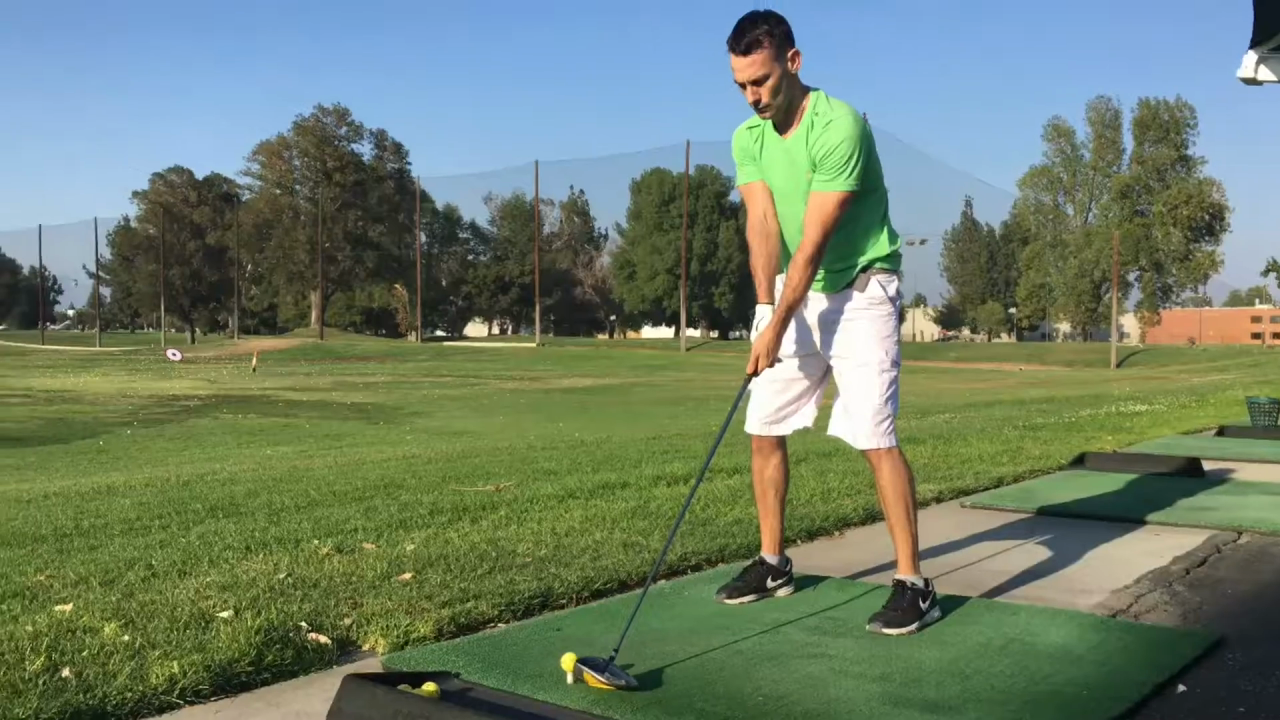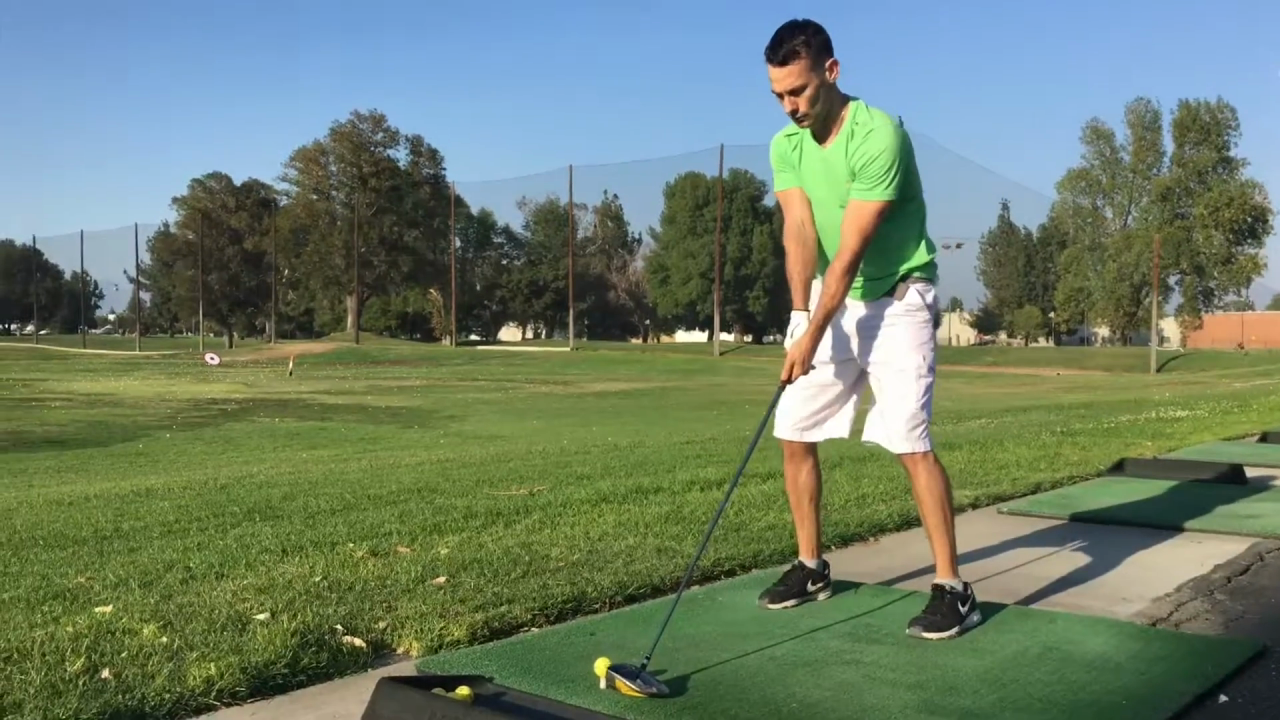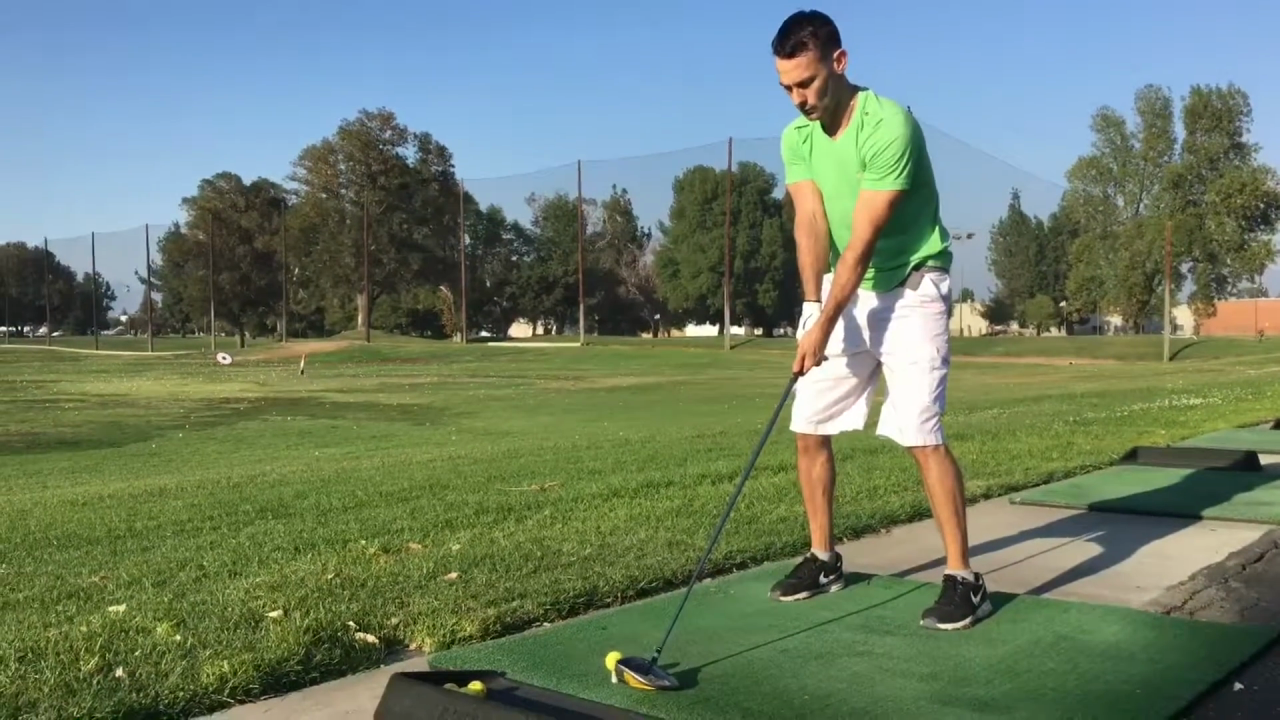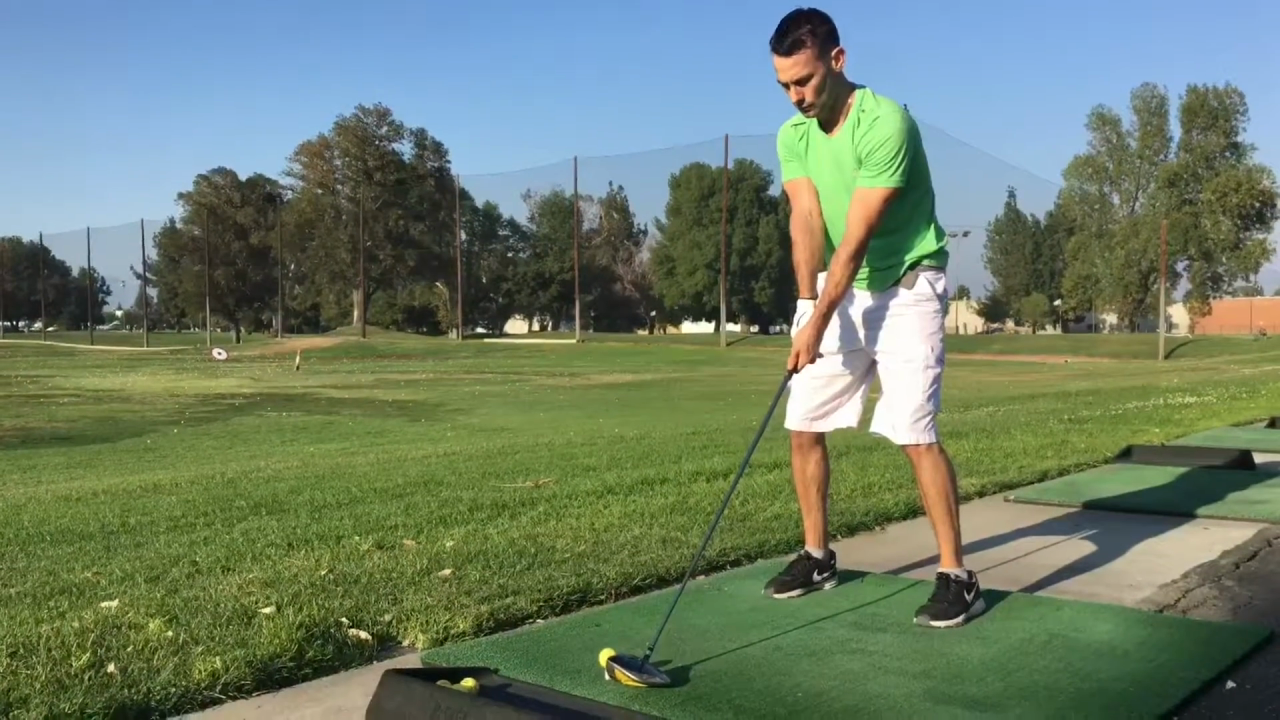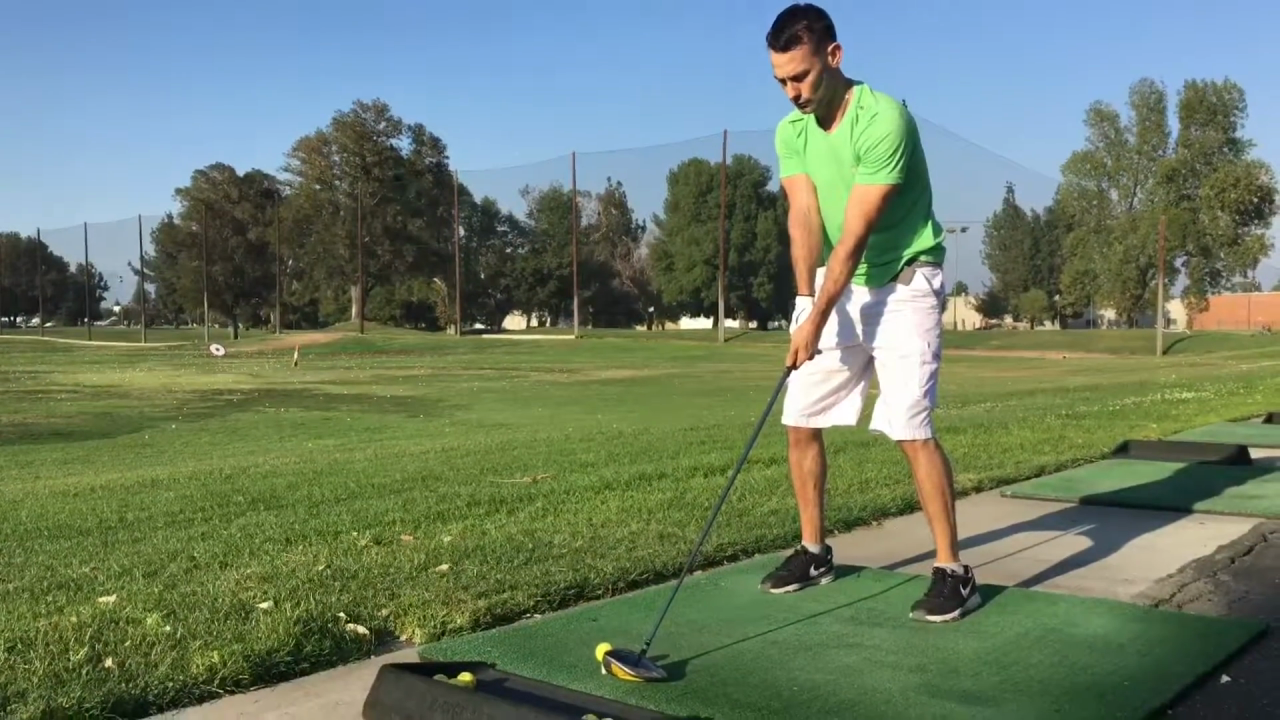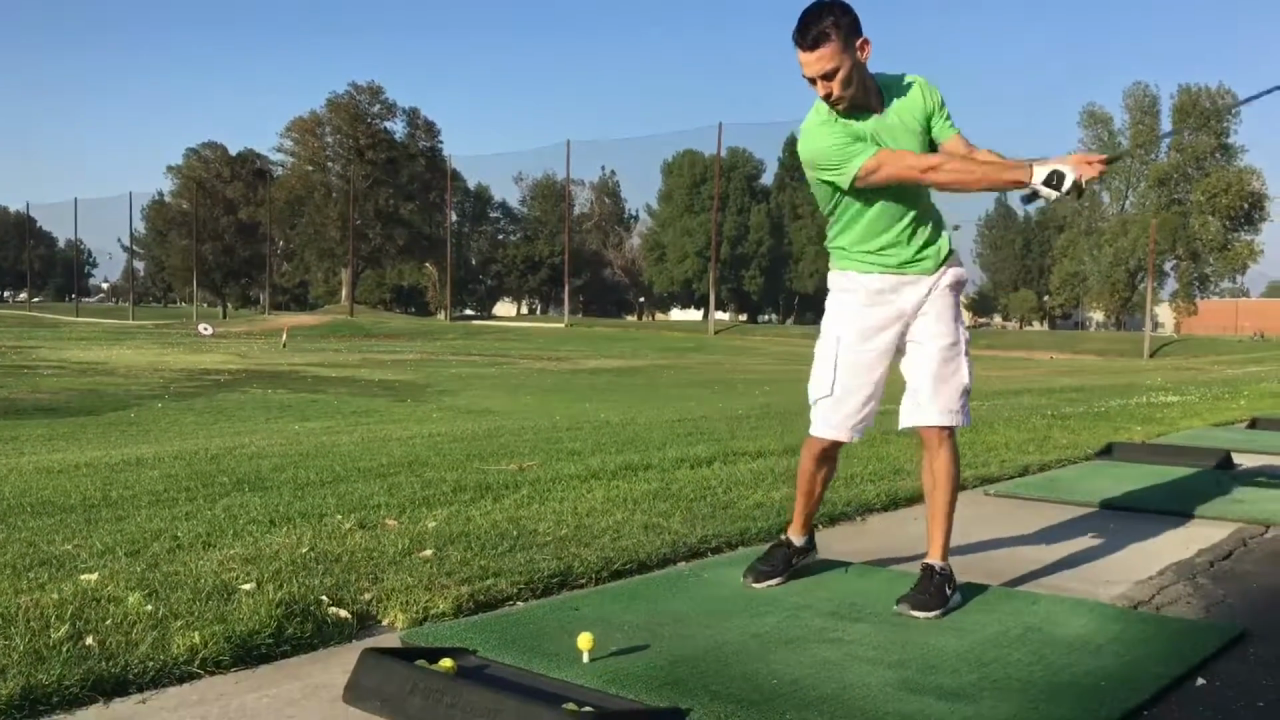
dt=0.7s
person 1, frame 1
left shoulder: (840, 126)
right shoulder: (747, 137)
left elbow: (813, 242)
right elbow: (762, 225)
left wrist: (776, 329)
right wrist: (765, 310)
left hip: (859, 292)
right hip: (795, 294)
left knee: (874, 435)
right knee: (764, 431)
left ankle: (912, 584)
right ankle: (773, 562)
person 1, frame 2
left shoulder: (879, 136)
right shoulder: (785, 145)
left elbow: (850, 252)
right elbow: (799, 232)
left wrist: (811, 334)
right wrist: (798, 317)
left hip: (895, 300)
right hip: (830, 299)
left knee: (910, 442)
right knee: (794, 437)
left ankle: (951, 588)
right ankle: (810, 566)
person 1, frame 3
left shoulder: (889, 126)
right shoulder: (796, 137)
left elbow: (862, 241)
right elbow: (810, 223)
left wrist: (822, 325)
right wrist: (812, 307)
left hip: (909, 290)
right hip: (843, 292)
left knee: (921, 434)
right knee: (809, 429)
left ankle: (963, 578)
right ankle: (823, 558)
person 1, frame 4
left shoulder: (886, 124)
right shoulder: (792, 135)
left elbow: (855, 238)
right elbow: (807, 221)
left wrist: (816, 322)
right wrist: (807, 304)
left hip: (905, 289)
right hip: (837, 290)
left knee: (914, 431)
right knee: (803, 426)
left ankle: (956, 576)
right ankle: (817, 555)
person 1, frame 5
left shoulder: (885, 120)
right shoulder: (790, 131)
left elbow: (856, 233)
right elbow: (804, 217)
left wrist: (816, 319)
right wrist: (805, 300)
left hip: (903, 287)
right hip: (836, 287)
left knee: (911, 428)
right knee: (801, 423)
left ankle: (952, 570)
right ankle: (814, 550)
person 1, frame 6
left shoulder: (916, 94)
right shoulder: (820, 140)
left elbow: (968, 164)
right elbow: (931, 174)
left wrist: (1048, 170)
right wrist: (1035, 176)
left hip: (933, 278)
right hip: (862, 288)
left knee: (938, 424)
right knee: (827, 432)
left ankle: (938, 567)
right ankle: (797, 538)
